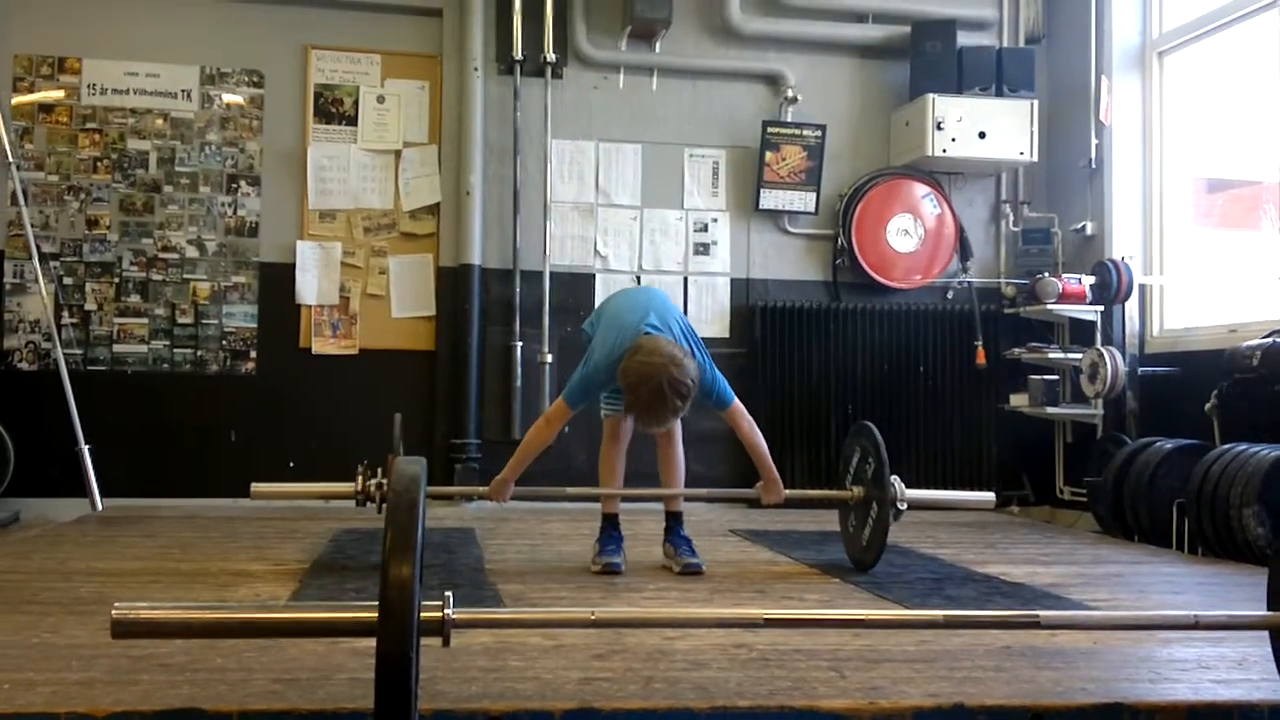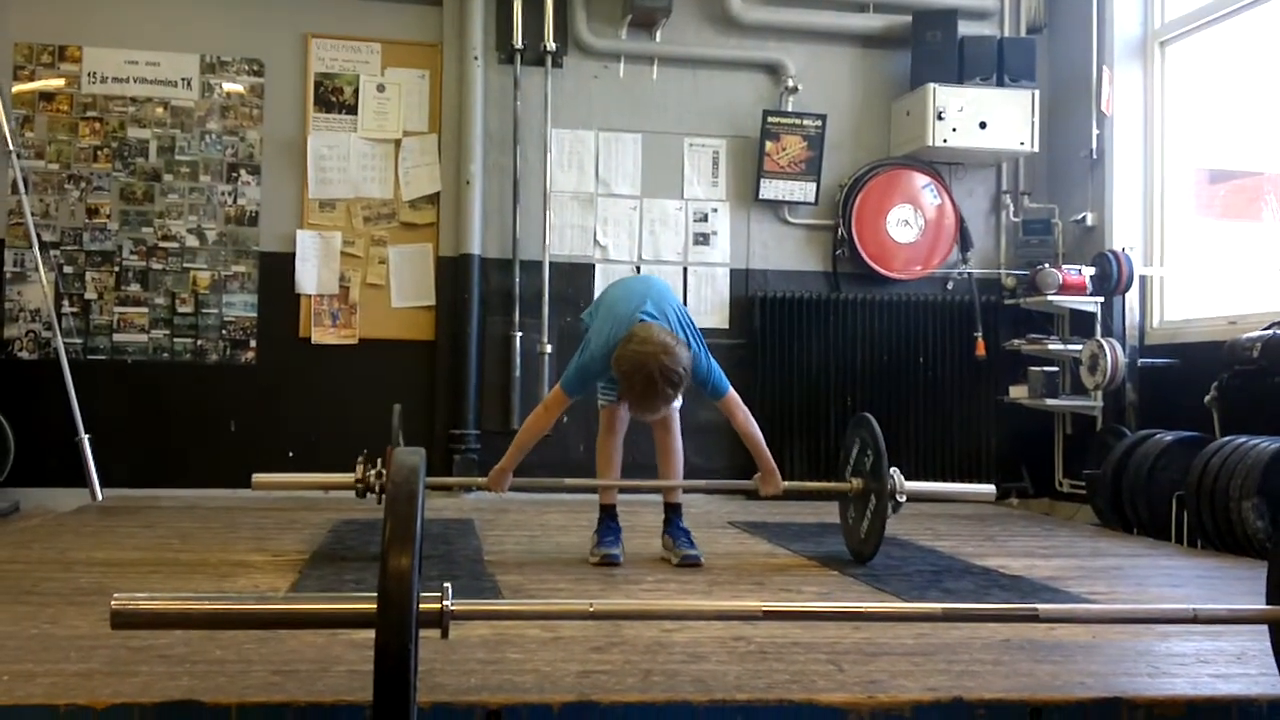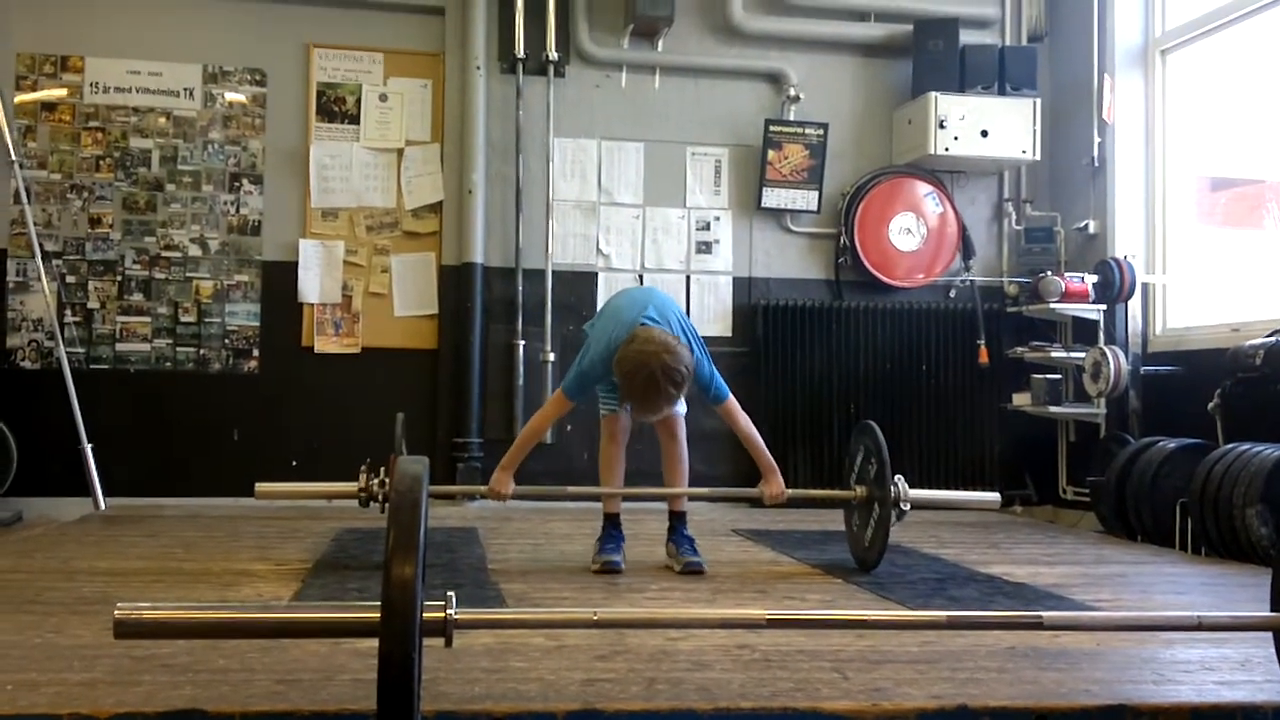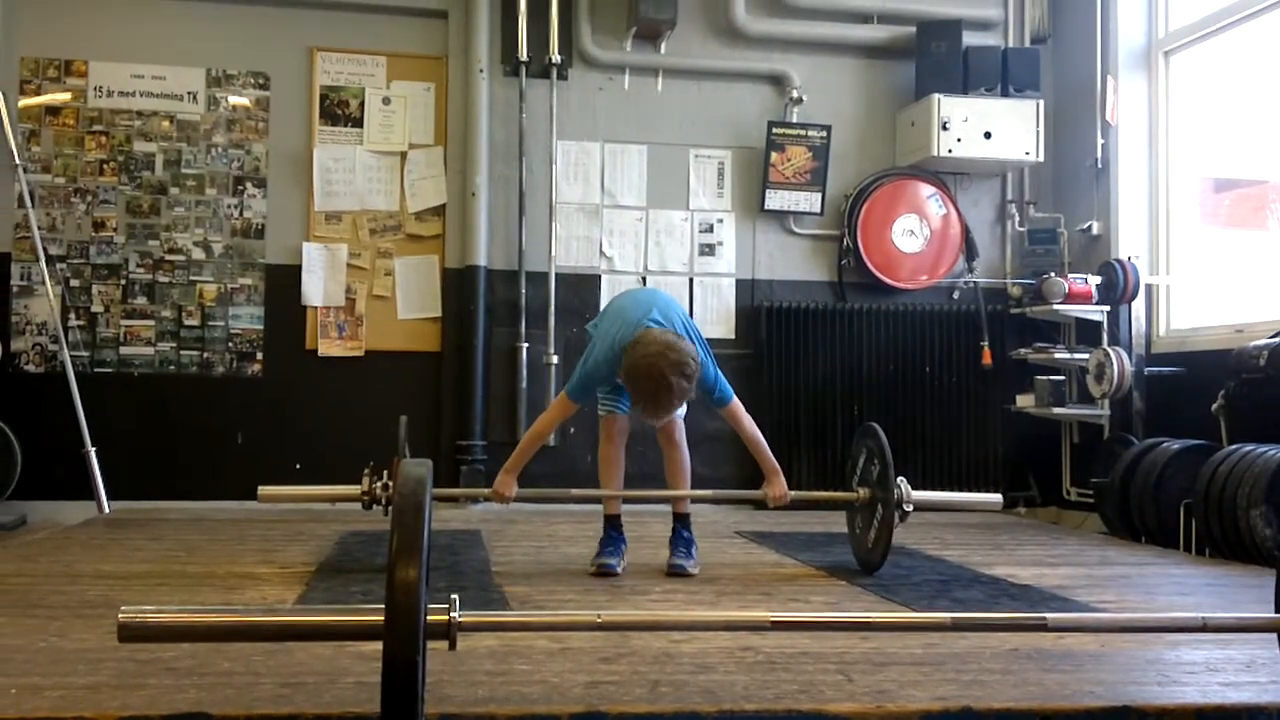
dt=0.3s
person 1, frame 1
left shoulder: (694, 363)
right shoulder: (605, 361)
left elbow: (743, 421)
right elbow: (551, 421)
left wrist: (771, 480)
right wrist: (506, 479)
left knee: (670, 430)
right knee: (616, 428)
left ankle: (674, 533)
right ankle: (609, 533)
person 1, frame 2
left shoulder: (690, 352)
right shoulder: (600, 351)
left elbow: (737, 411)
right elbow: (549, 409)
left wrist: (769, 470)
right wrist: (505, 468)
left hip: (663, 315)
right hip: (611, 319)
left knee: (667, 419)
right knee: (613, 419)
left ankle: (674, 524)
right ankle: (607, 524)
person 1, frame 3
left shoulder: (690, 357)
right shoulder: (600, 355)
left elbow: (736, 416)
right elbow: (550, 412)
left wrist: (772, 474)
right wrist: (505, 470)
right hip: (614, 343)
left knee: (673, 426)
right knee: (614, 427)
left ankle: (679, 532)
right ankle: (611, 532)
person 1, frame 4
left shoulder: (694, 358)
right shoulder: (605, 356)
left elbow: (741, 418)
right elbow: (554, 415)
left wrist: (775, 476)
right wrist: (509, 473)
left hip: (669, 333)
right hip: (616, 332)
left knee: (672, 430)
right knee: (613, 429)
left ankle: (682, 534)
right ankle: (612, 534)
